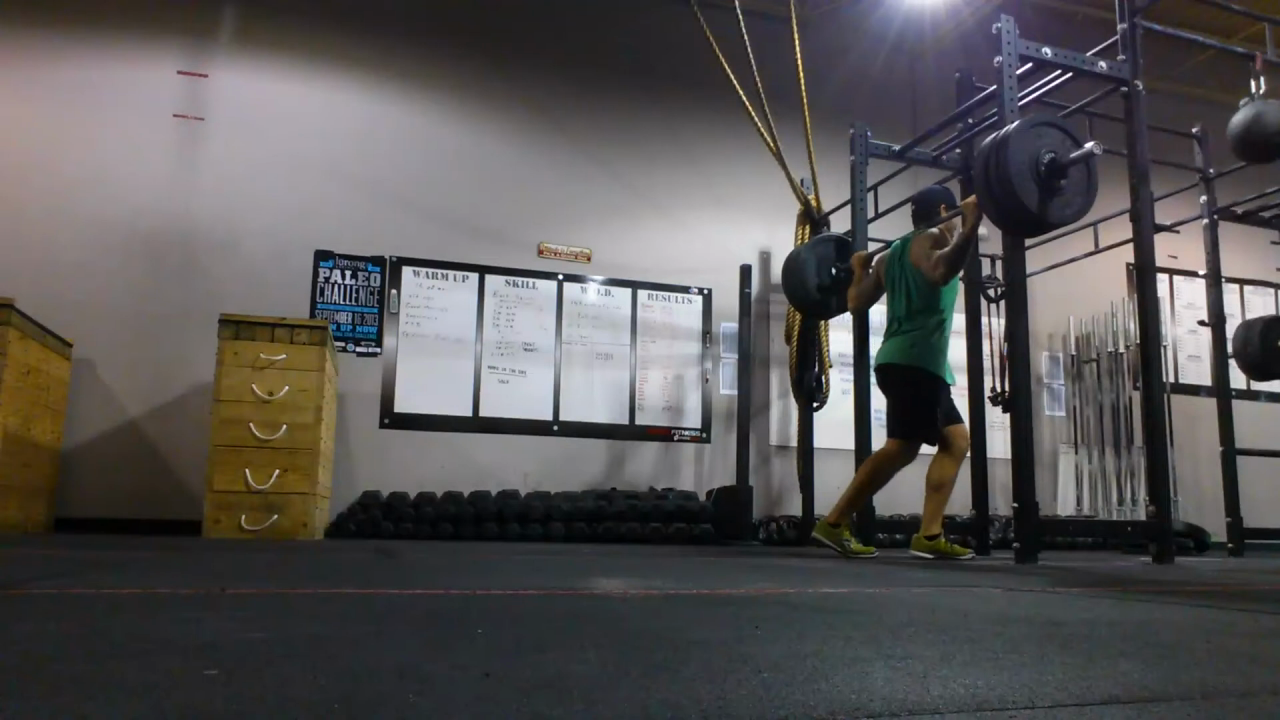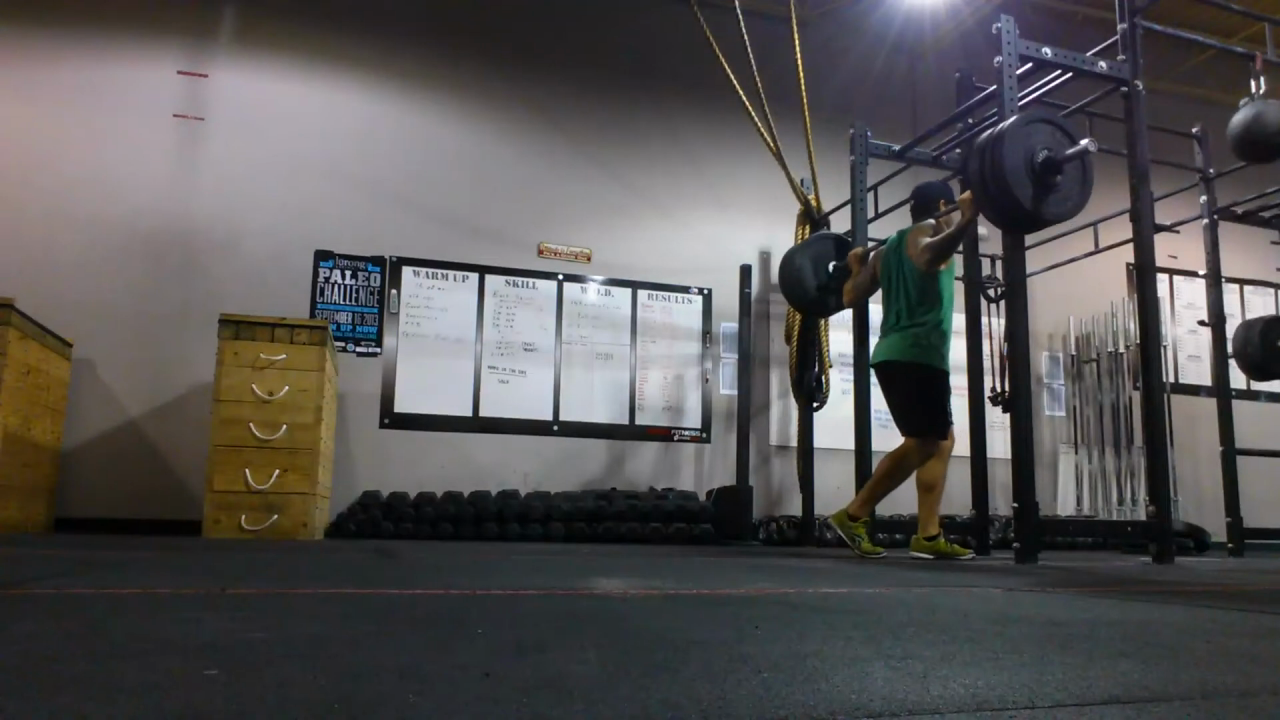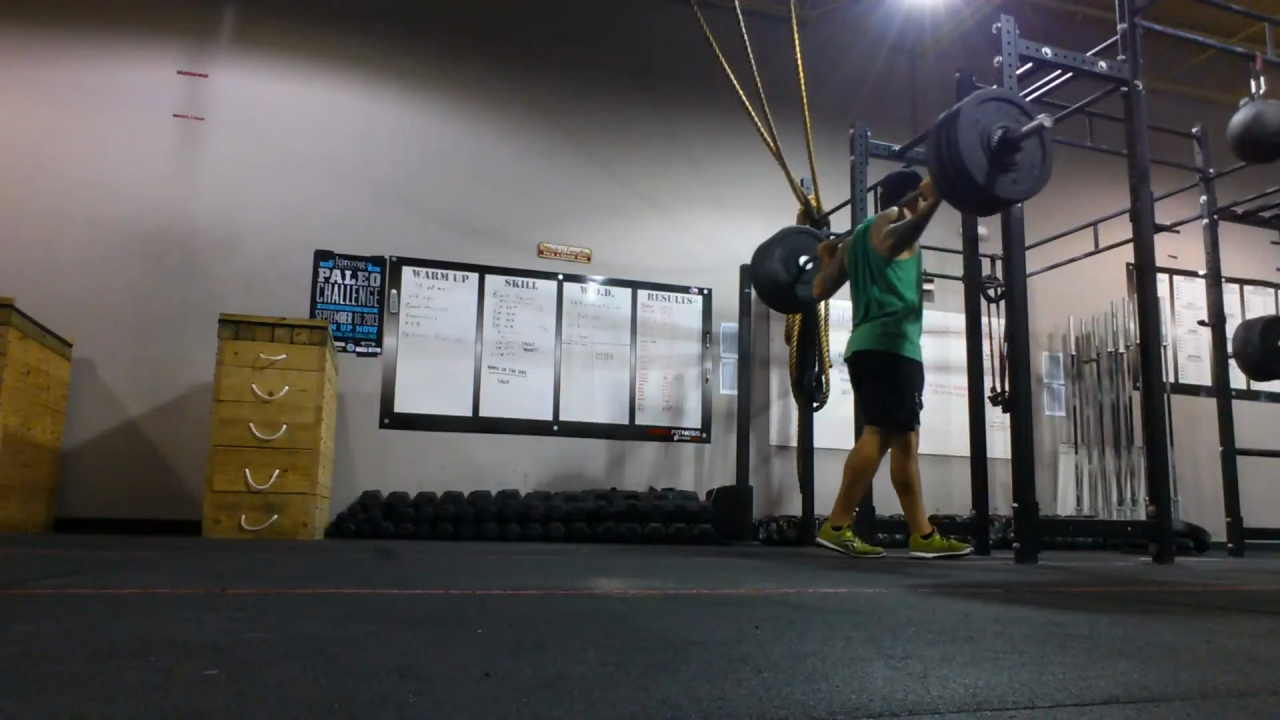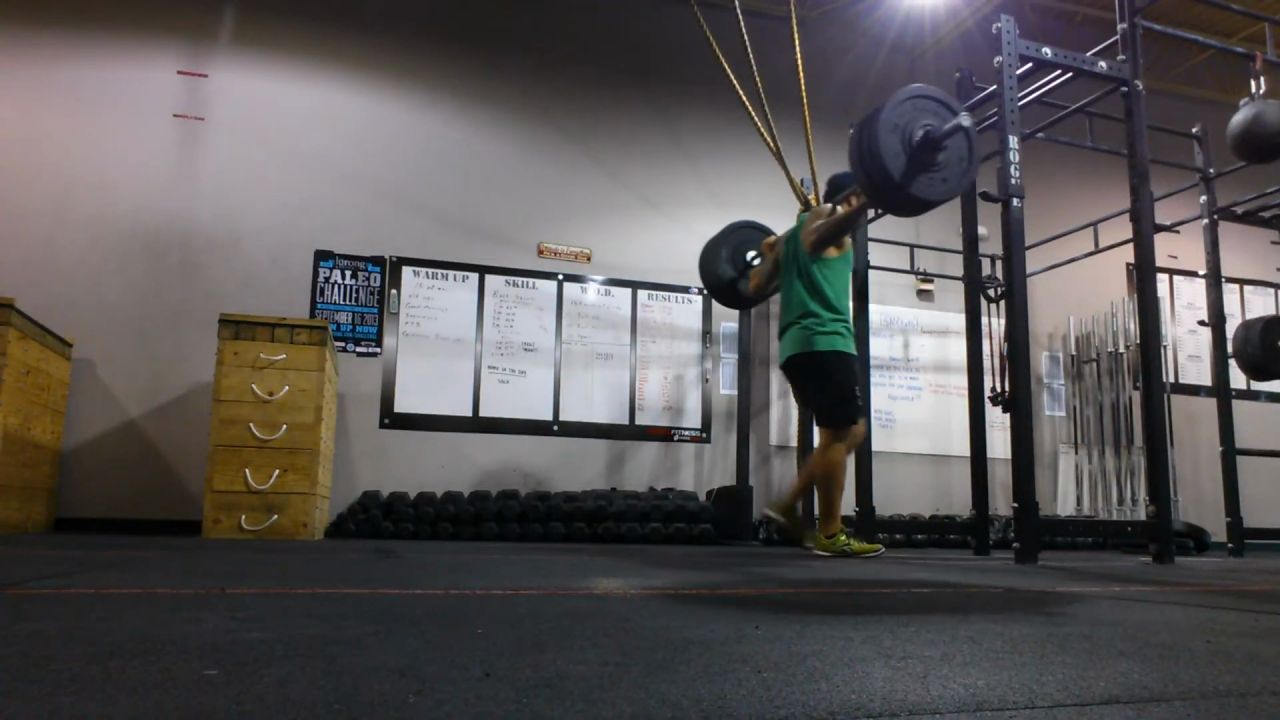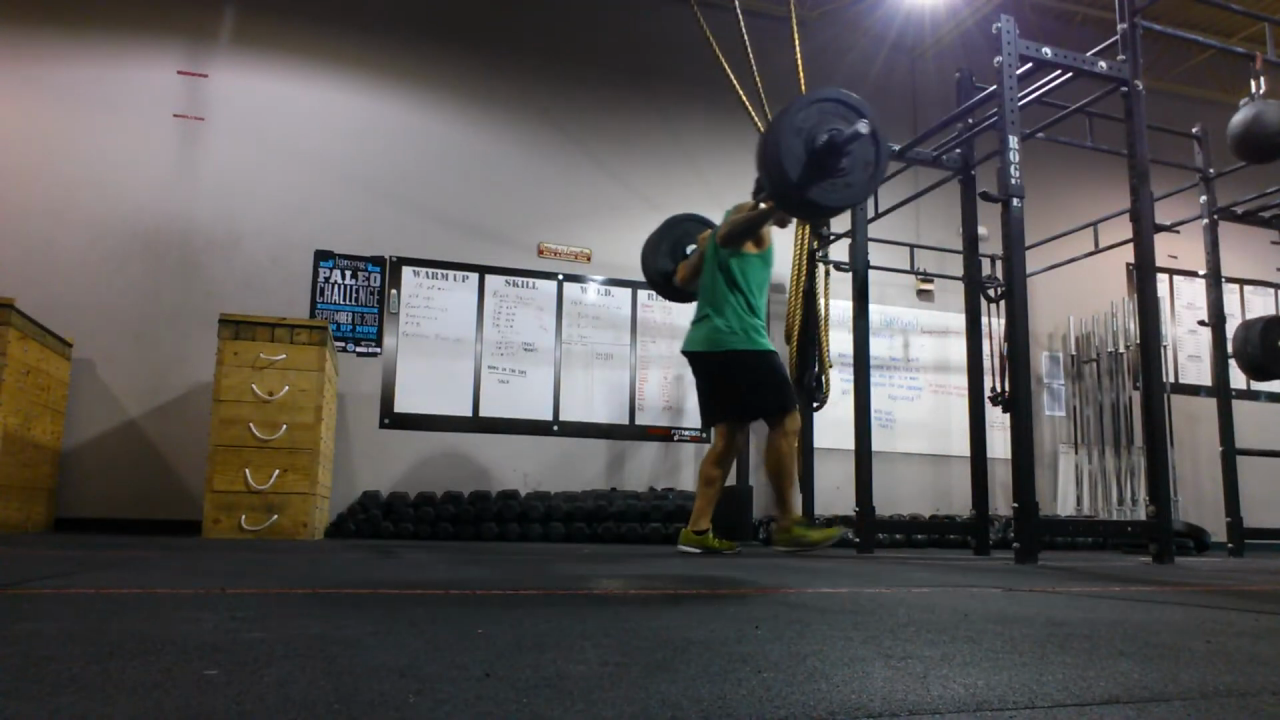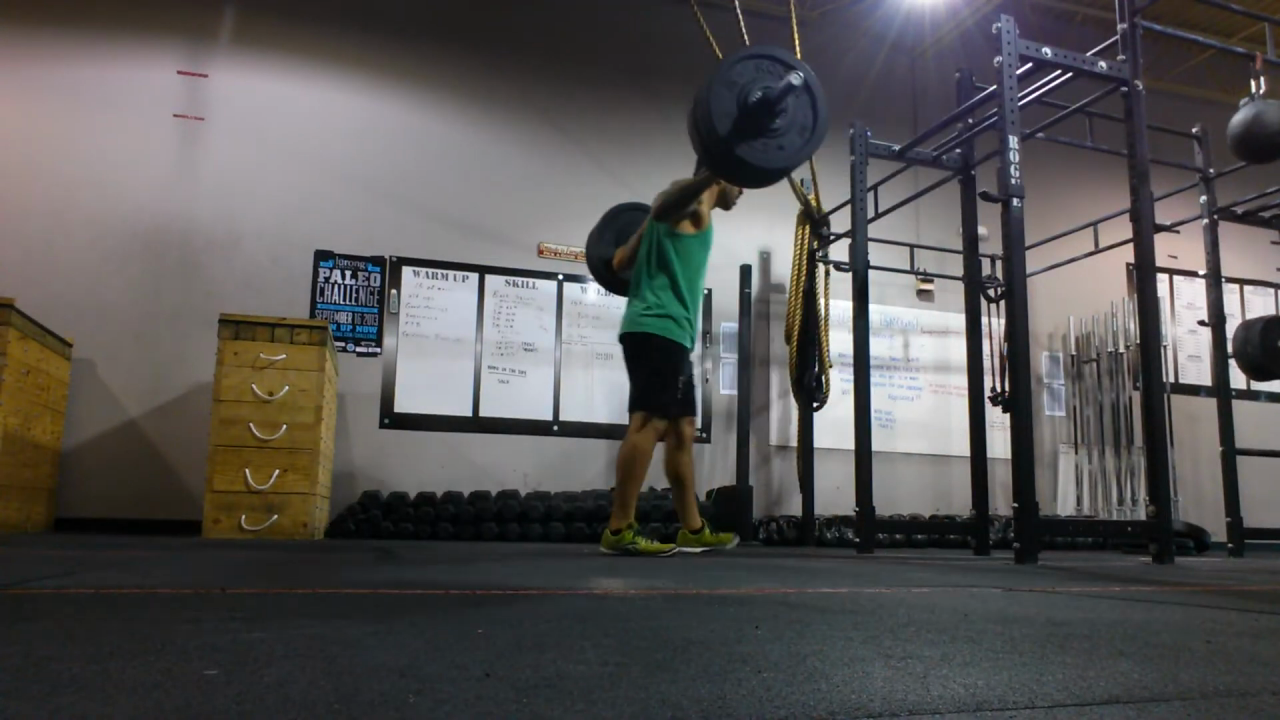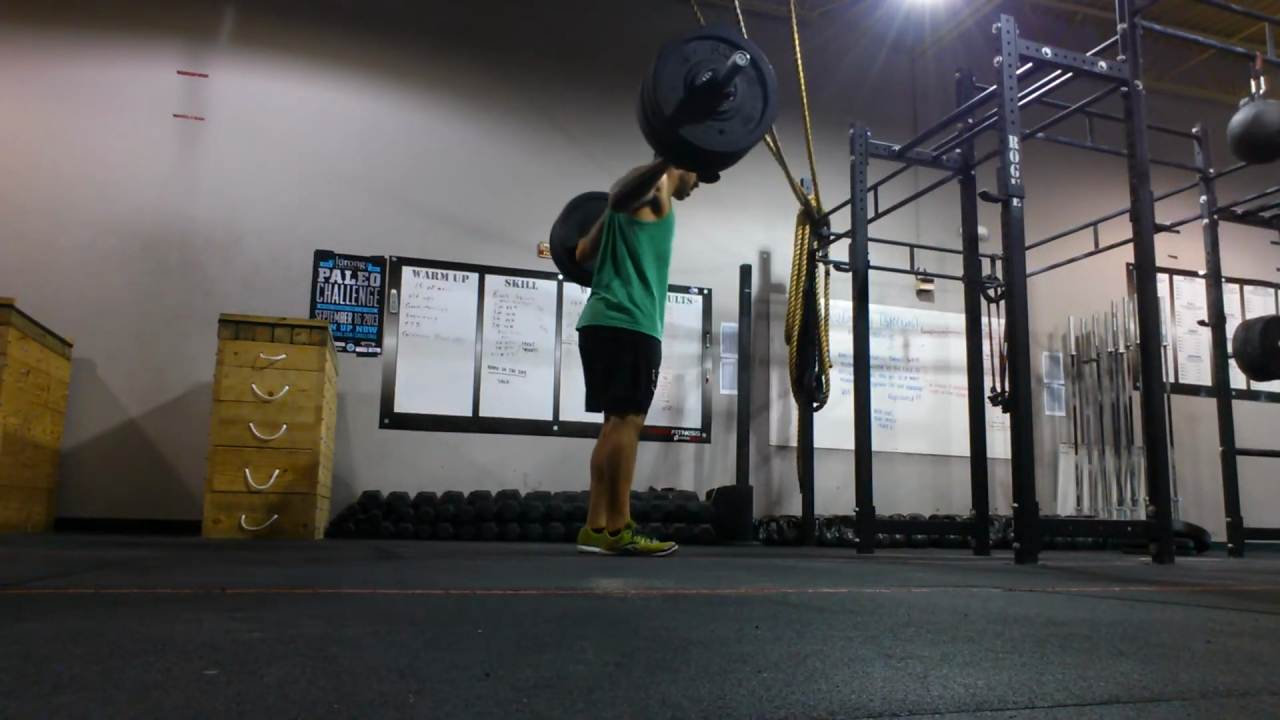
dt=0.5s
person 1, frame 1
left shoulder: (892, 254)
right shoulder: (934, 236)
left elbow: (857, 302)
right elbow: (941, 270)
left wrist: (860, 270)
right wrist: (972, 224)
left hip: (903, 359)
right hip: (916, 360)
left knee: (956, 440)
right knee: (901, 448)
left ankle: (929, 535)
right ankle: (835, 524)
person 1, frame 2
left shoulder: (887, 250)
right shoulder: (931, 229)
left elbow: (851, 296)
right elbow: (928, 257)
left wrist: (857, 266)
right wrist: (967, 218)
left hip: (894, 354)
right hip: (917, 354)
left knee: (941, 443)
right knee: (922, 444)
left ankle: (928, 535)
right ankle: (853, 514)
person 1, frame 3
left shoulder: (854, 239)
right shoulder: (896, 218)
left elbow: (821, 289)
right elbow: (891, 243)
left wrist: (827, 258)
right wrist: (932, 203)
left hip: (866, 346)
right hip: (891, 343)
left knee: (904, 439)
right knee: (879, 435)
left ankle: (925, 535)
right ankle: (837, 527)
person 1, frame 4
left shoulder: (790, 235)
right shoulder: (826, 216)
left elbow: (757, 286)
right elbow: (817, 238)
left wrist: (770, 254)
right wrist: (864, 203)
left hip: (799, 346)
right hip: (824, 343)
left knee: (851, 430)
right knee: (837, 435)
left ankle: (788, 504)
right ankle: (829, 533)
person 1, frame 5
left shoulder: (726, 228)
right shoulder: (745, 216)
left elbow: (682, 278)
right elbow: (734, 229)
left wrist: (703, 246)
right wrist: (778, 207)
left hip: (707, 341)
right hip: (737, 341)
left knee: (728, 436)
right knee: (785, 423)
left ankle: (697, 530)
right ankle: (789, 524)
person 1, frame 6
left shoulder: (680, 211)
right shoulder: (693, 200)
left elbow: (621, 262)
right elbow: (663, 206)
left wrist: (640, 235)
right wrist: (714, 173)
left hip: (654, 329)
right hip: (661, 328)
left knee: (682, 430)
right knee: (650, 423)
left ankle: (693, 528)
right ankle: (619, 530)
person 1, frame 7
left shoulder: (637, 198)
right shoulder: (655, 185)
left elbow: (584, 252)
right elbow: (620, 194)
left wrist: (601, 227)
right wrist: (668, 159)
left hip: (604, 321)
right hip: (629, 323)
left knee: (617, 424)
right knee: (627, 421)
left ankle: (596, 528)
right ankle: (618, 530)
